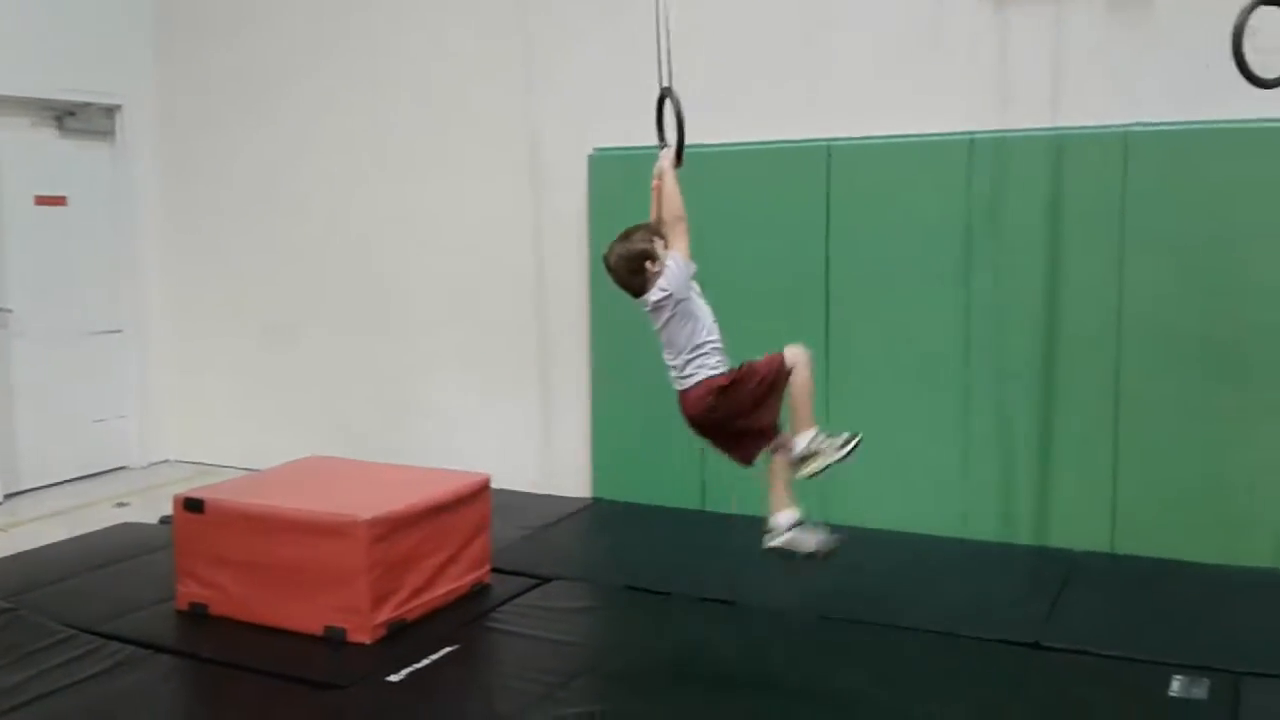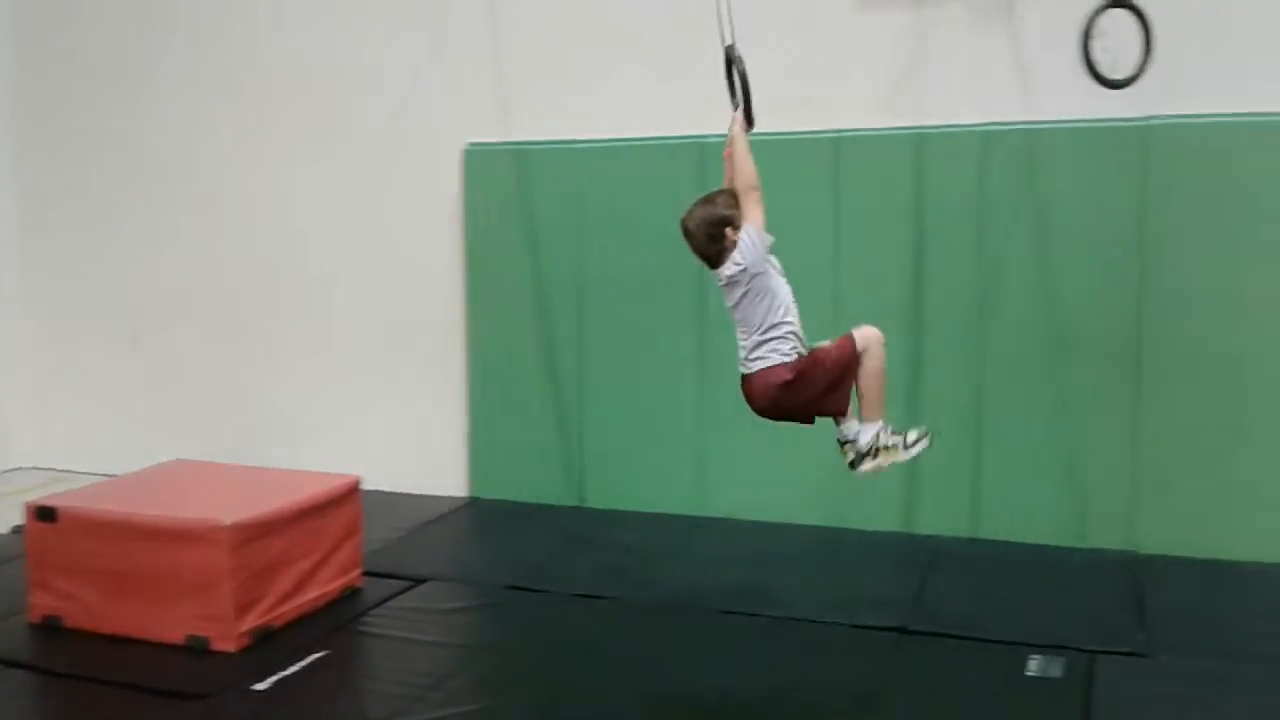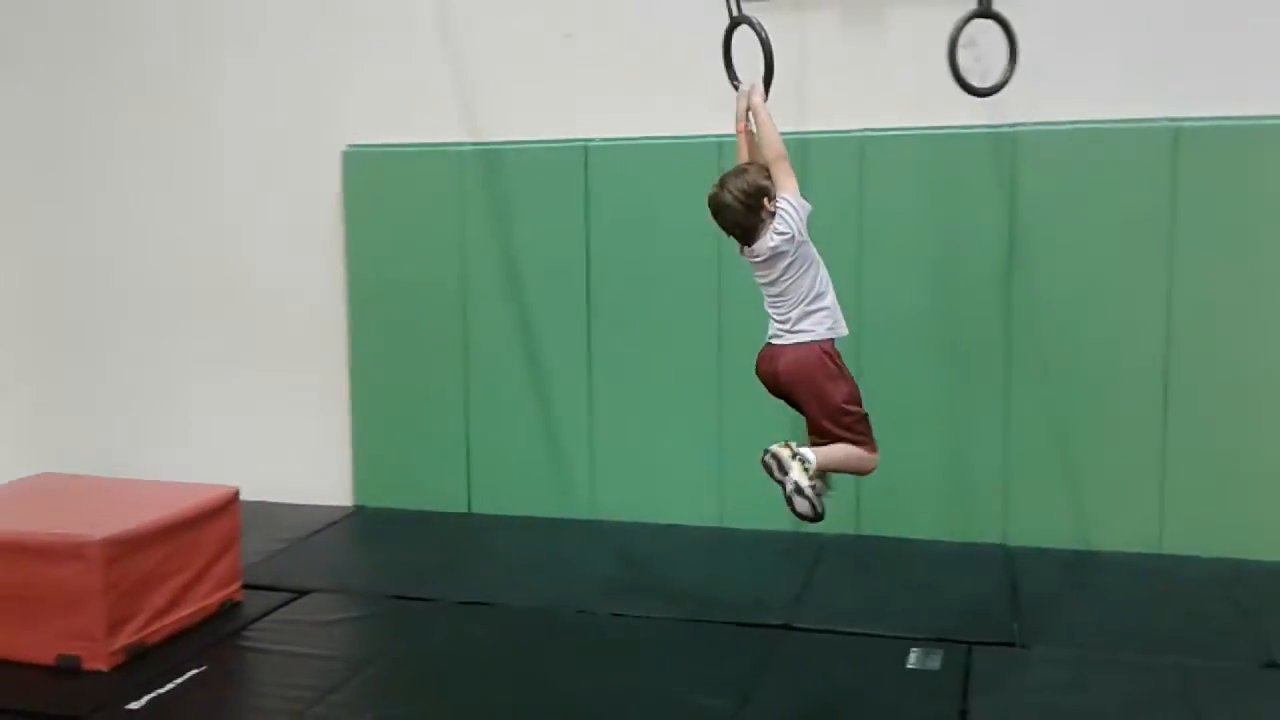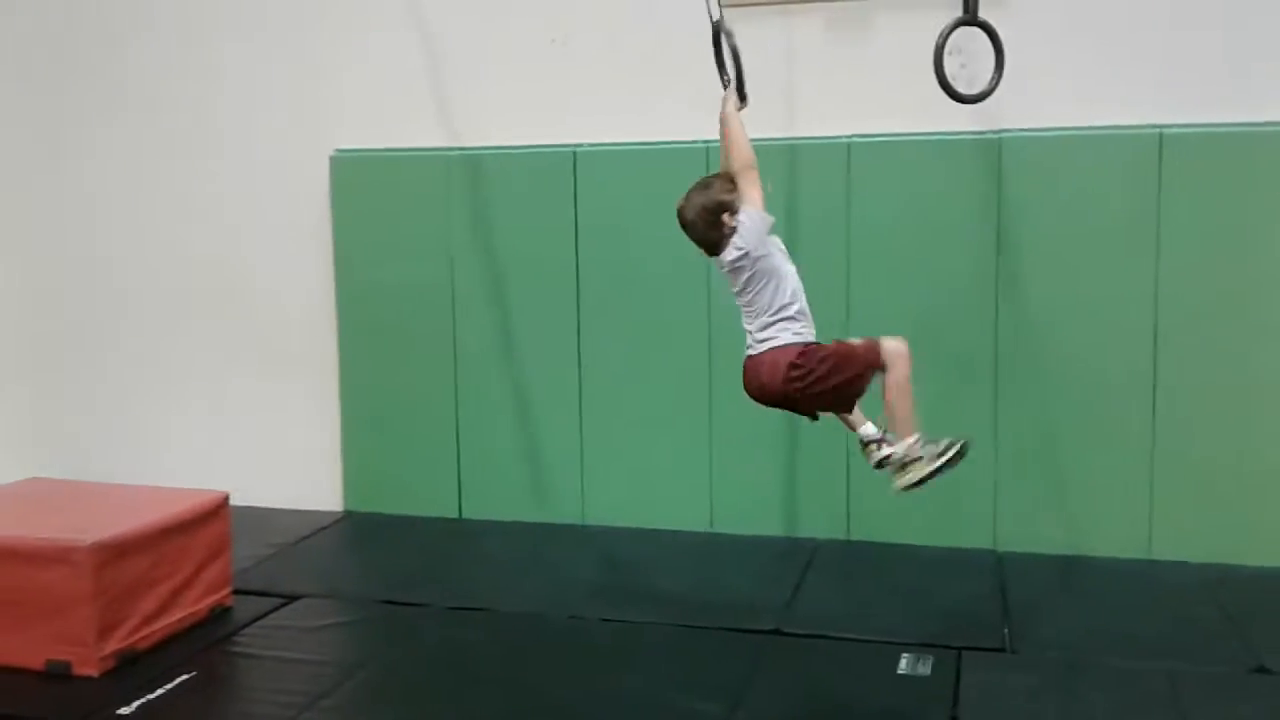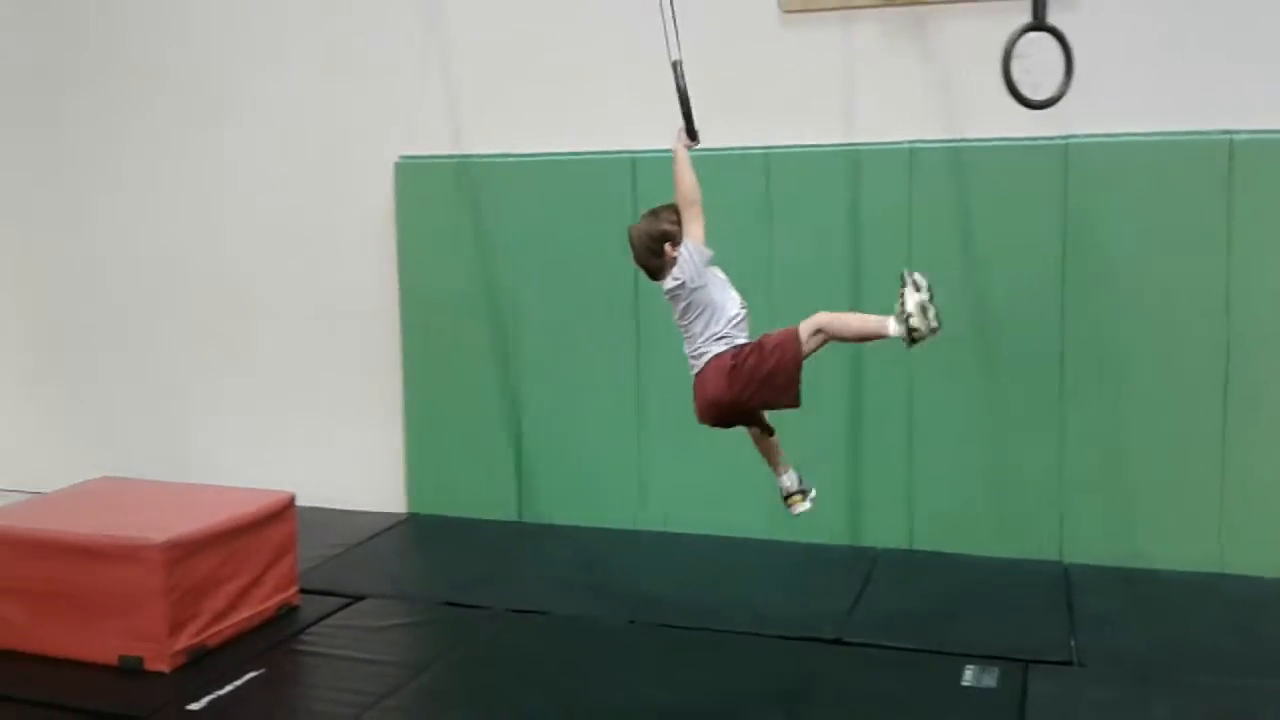
dt=0.4s
person 1, frame 1
left shoulder: (653, 293)
right shoulder: (670, 287)
left elbow: (663, 231)
right elbow: (677, 225)
left wrist: (659, 182)
right wrist: (667, 172)
left hip: (699, 399)
right hip: (711, 391)
left knee: (779, 440)
right knee: (796, 356)
left ankle: (784, 526)
right ankle: (807, 445)
person 1, frame 2
left shoulder: (727, 268)
right shoulder: (748, 261)
left elbow: (738, 197)
right elbow: (748, 196)
left wrist: (733, 146)
right wrist: (738, 134)
left hip: (760, 383)
right hip: (777, 384)
left knee: (834, 351)
right knee: (869, 338)
left ankle: (852, 433)
right ankle: (870, 441)
person 1, frame 3
left shoulder: (747, 243)
right shoulder: (786, 232)
left elbow: (748, 172)
right elbow: (777, 161)
left wrist: (743, 116)
right wrist: (758, 106)
left hip: (771, 359)
right hip: (808, 356)
right knee: (865, 457)
left ankle: (805, 459)
right ankle: (799, 459)
person 1, frame 4
left shoulder: (730, 252)
right shoulder: (750, 243)
left elbow: (734, 179)
right elbow: (748, 172)
left wrist: (728, 119)
right wrist: (730, 113)
left hip: (758, 371)
right hip: (783, 365)
left knee: (820, 367)
right knee: (894, 350)
left ankle: (873, 438)
right ankle: (909, 455)
person 1, frame 5
left shoulder: (686, 279)
right shoulder: (686, 274)
left elbow: (687, 211)
right elbow: (691, 207)
left wrist: (683, 152)
right wrist: (681, 151)
left hip: (712, 390)
right hip: (728, 372)
left knee: (756, 414)
right knee: (820, 323)
left ankle: (792, 489)
right ankle: (902, 325)
